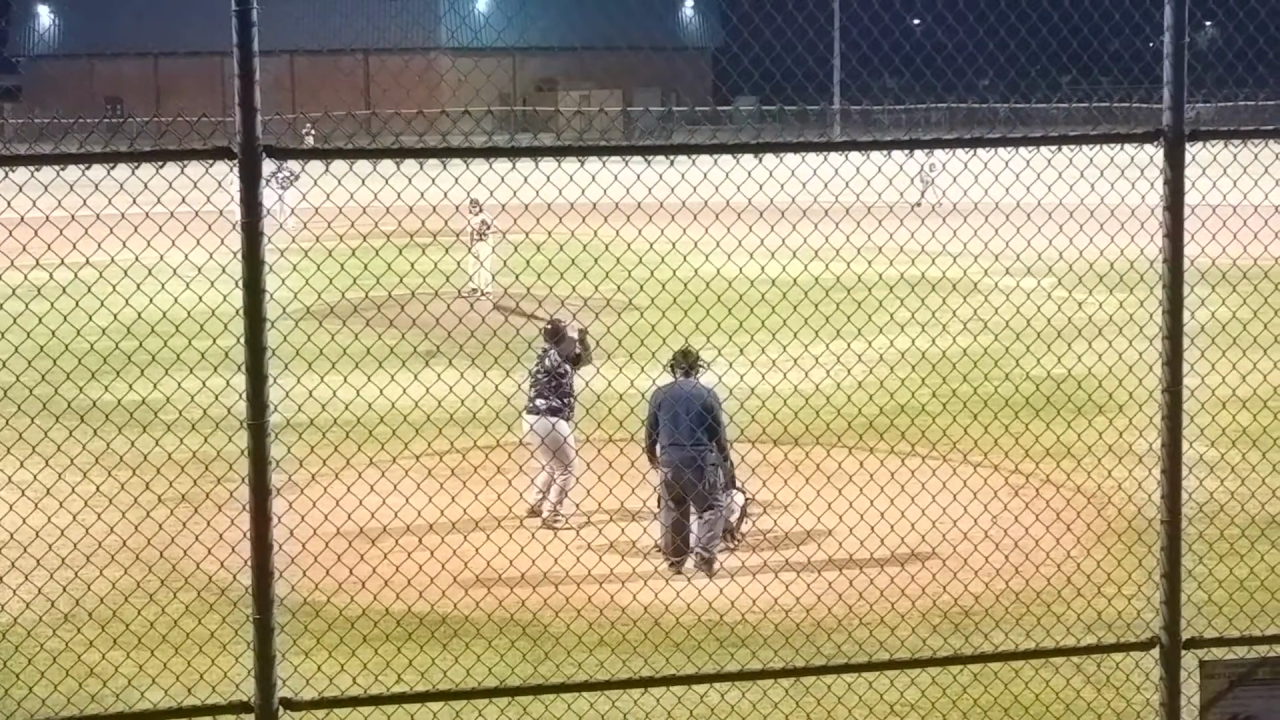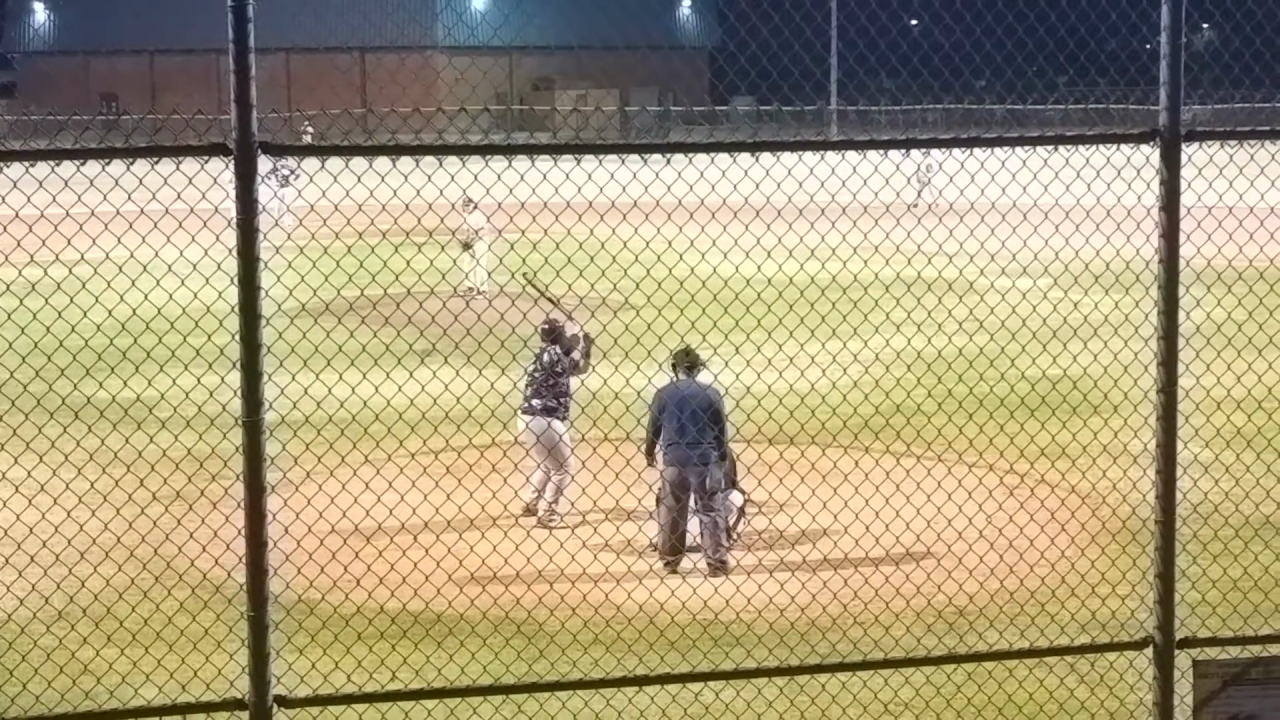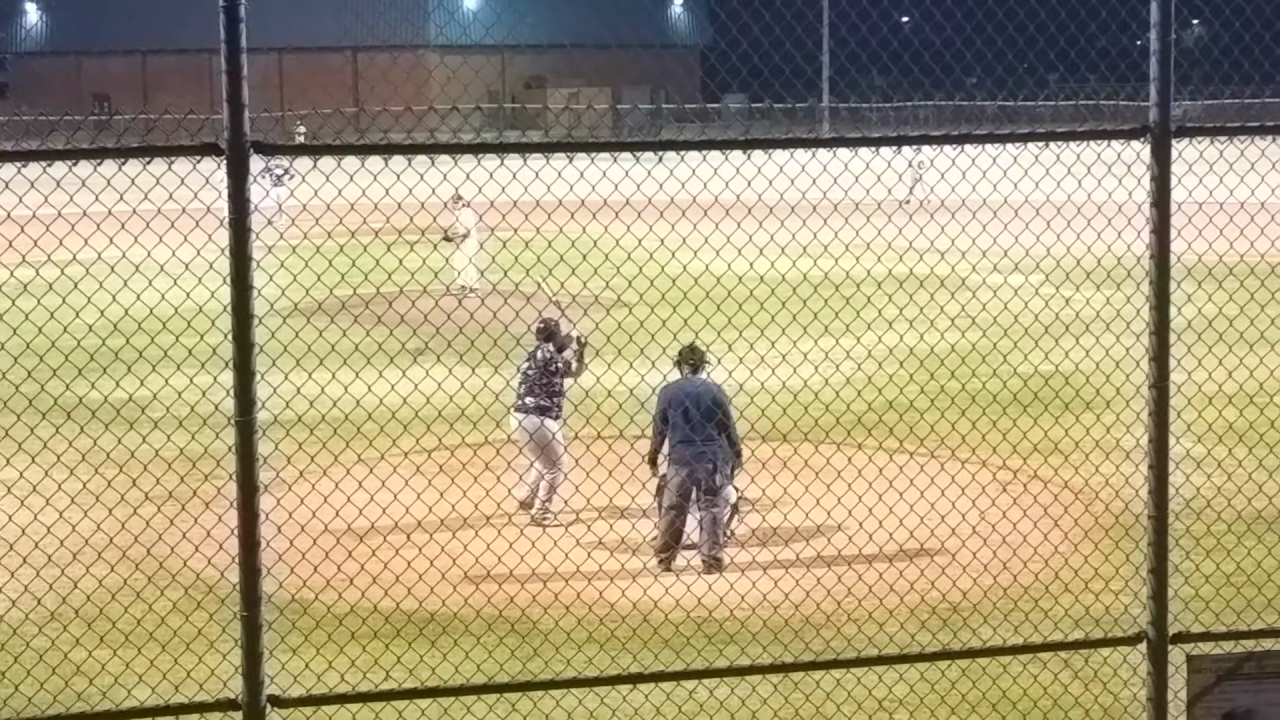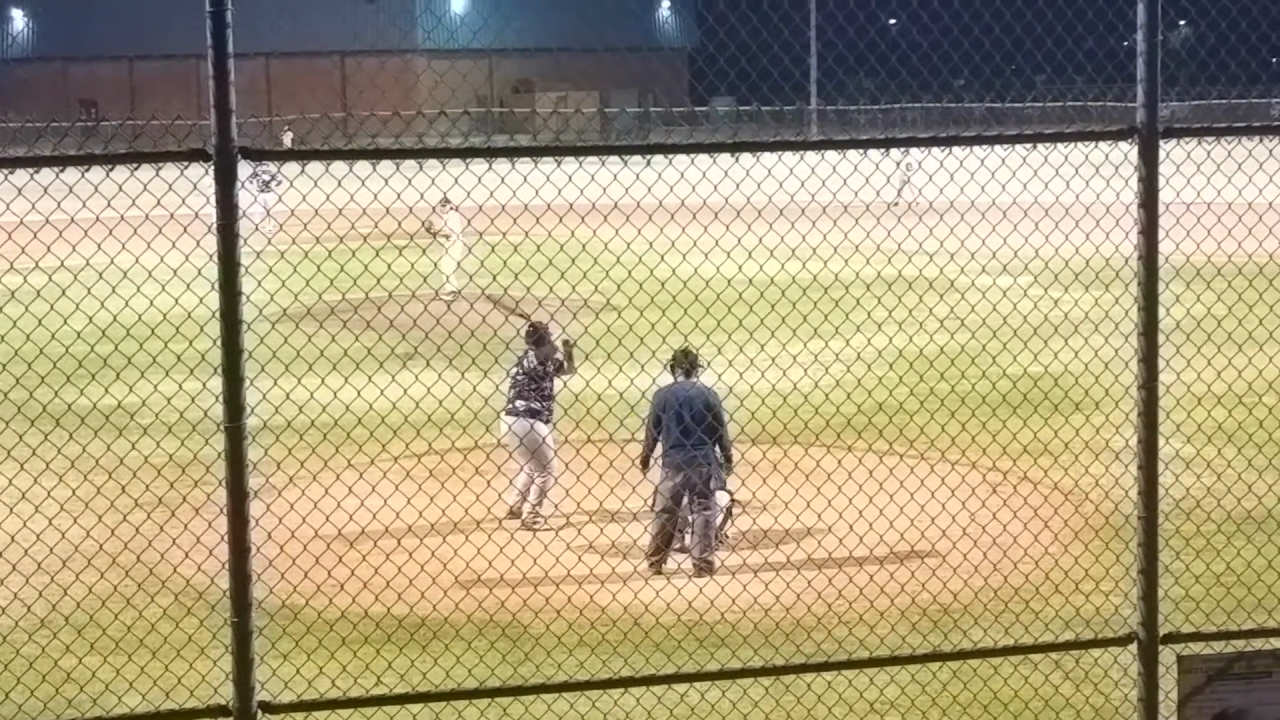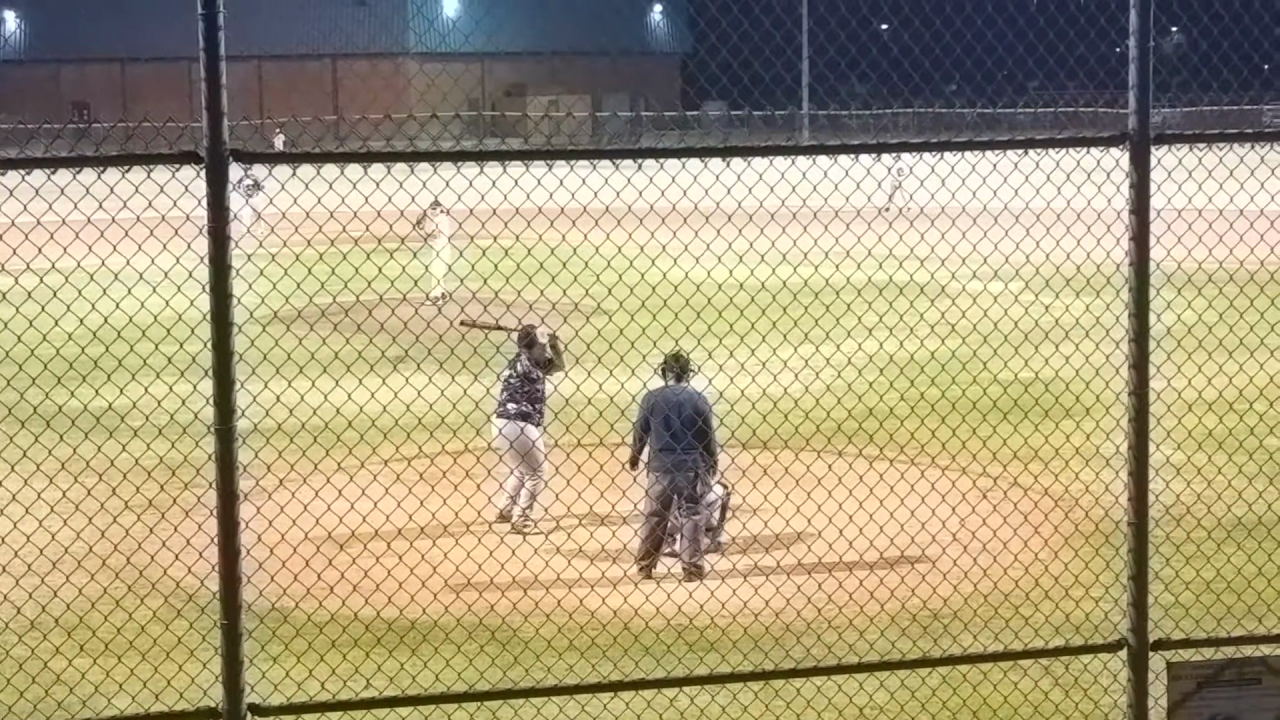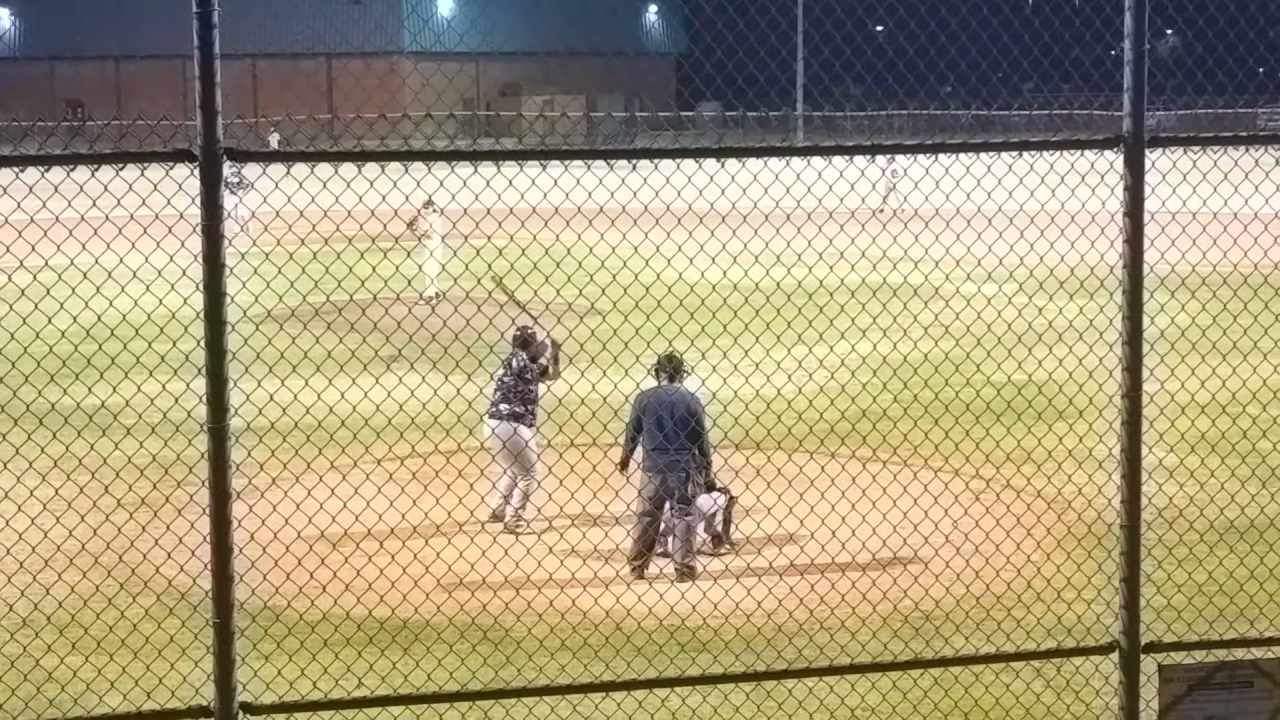
dt=0.3s
person 1, frame 1
left shoulder: (660, 394)
right shoulder: (708, 395)
left elbow: (651, 432)
right elbow: (719, 434)
left wrist: (652, 456)
right wrist: (726, 461)
left hip: (670, 462)
right hip: (702, 462)
left knee: (672, 513)
right knee: (712, 509)
left ankle: (675, 560)
right ankle: (704, 557)
person 1, frame 2
left shoulder: (664, 394)
right shoulder: (711, 393)
left elbow: (653, 430)
right elbow: (721, 432)
left wrist: (649, 453)
right wrist: (722, 459)
left hip: (674, 461)
right hip: (706, 461)
left knee: (672, 513)
right knee: (712, 513)
left ankle: (670, 561)
right ankle: (716, 563)
person 1, frame 3
left shoulder: (668, 391)
right shoulder: (715, 390)
left elbow: (659, 429)
right elbow: (728, 428)
left wrist: (653, 456)
right wrist: (737, 453)
left hip: (679, 459)
right hip: (711, 459)
left knee: (672, 510)
right knee: (712, 510)
left ankle: (664, 558)
right ankle: (712, 560)
person 1, frame 4
left shoulder: (663, 395)
right shoulder: (709, 394)
left elbow: (652, 431)
right elbow: (720, 431)
left wrist: (645, 456)
right wrist: (727, 458)
left hip: (673, 463)
right hip: (704, 462)
left knee: (665, 513)
right knee: (704, 513)
left ankle: (655, 561)
right ankle: (703, 564)
person 1, frame 5
left shoulder: (651, 398)
right shoulder: (698, 399)
left elbow: (640, 433)
right elbow: (709, 437)
left wrist: (634, 456)
right wrist: (712, 463)
left hip: (661, 467)
right hip: (692, 467)
left knee: (654, 517)
right knee: (692, 517)
left ankle: (644, 565)
right ankle: (692, 568)
person 1, frame 6
left shoulder: (644, 398)
right shoulder: (691, 400)
left elbow: (632, 433)
right elbow: (701, 437)
left wrist: (625, 457)
right wrist: (707, 464)
left hip: (653, 466)
right hip: (684, 467)
left knee: (646, 518)
right knee: (684, 518)
left ankle: (637, 566)
right ankle: (684, 569)
person 2, frame 1
left shoulder: (561, 355)
right shoulder: (548, 356)
left elbow: (586, 359)
right elbow: (566, 352)
left wrist: (582, 338)
right wrist: (571, 336)
left hip: (541, 421)
right hip: (548, 421)
left knee: (551, 465)
right knee: (566, 468)
left ankle: (536, 506)
right ankle: (552, 515)
person 2, frame 2
left shoulder: (559, 358)
right shoulder: (548, 355)
left elbow: (581, 368)
right elbow: (569, 346)
left wrist: (587, 347)
right wrist: (577, 333)
left hip: (535, 420)
right hip: (543, 420)
left knee: (547, 464)
right knee: (562, 467)
left ankle: (531, 504)
right ankle: (548, 514)
person 2, frame 3
left shoulder: (555, 357)
right shoulder: (542, 353)
left elbow: (575, 372)
right elbow: (562, 344)
left wrist: (580, 351)
right wrist: (572, 336)
left hip: (527, 418)
right hip: (535, 419)
left knee: (542, 462)
right knee: (555, 466)
left ankle: (528, 499)
right ankle: (541, 513)
person 2, frame 4
left shoulder: (544, 360)
right shoulder: (529, 359)
left elbow: (568, 369)
right elbow: (544, 357)
left wrist: (567, 351)
right wrist: (554, 343)
left hip: (517, 422)
right hip: (526, 423)
left knee: (530, 467)
right knee: (545, 470)
left ankle: (516, 507)
right ankle: (531, 517)
person 2, frame 5
left shoulder: (532, 361)
right shoulder: (521, 362)
left elbow: (559, 366)
right elbow: (538, 359)
left wrist: (554, 345)
right wrist: (542, 339)
left hip: (508, 425)
right hip: (517, 425)
left knee: (519, 470)
right knee: (536, 473)
left ankle: (505, 511)
right ankle: (521, 520)
person 2, frame 6
left shoulder: (529, 365)
right shoulder: (517, 360)
left elbow: (551, 375)
right elbow: (536, 353)
left wrist: (554, 354)
right wrist: (546, 344)
left hip: (500, 425)
right hip: (509, 426)
left knee: (513, 469)
right knee: (528, 473)
left ankle: (497, 510)
right ankle: (514, 520)
